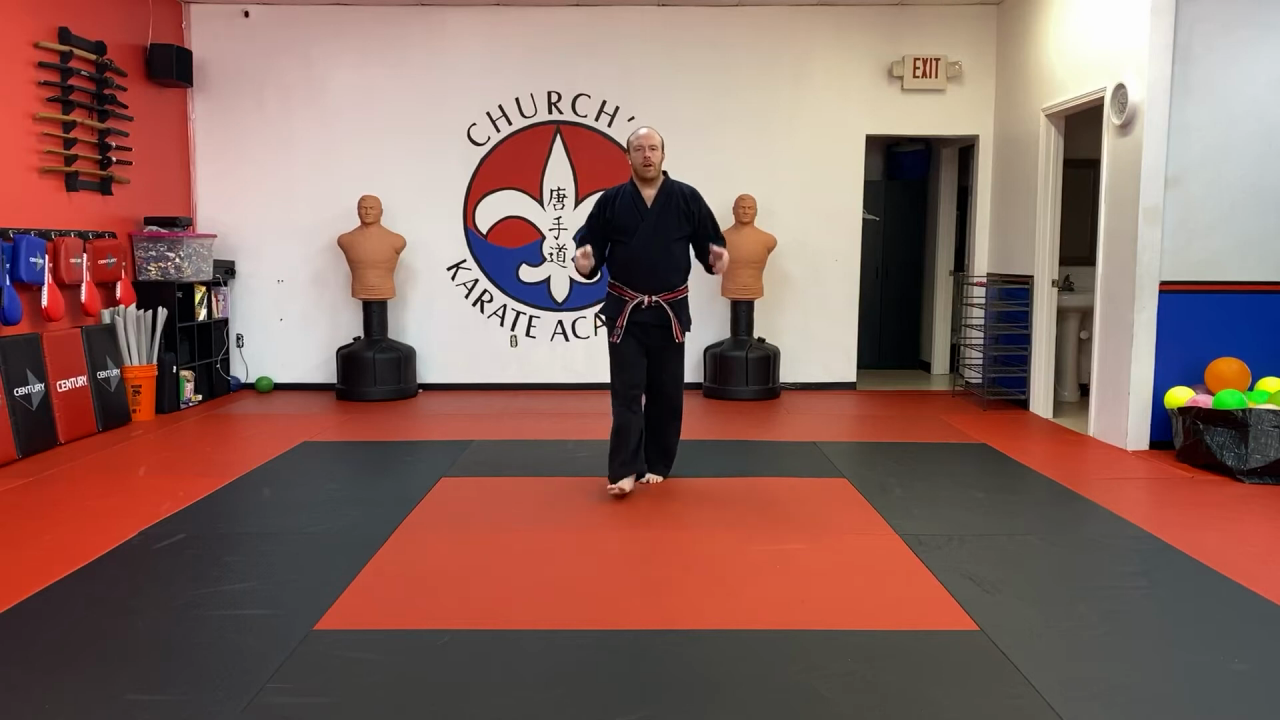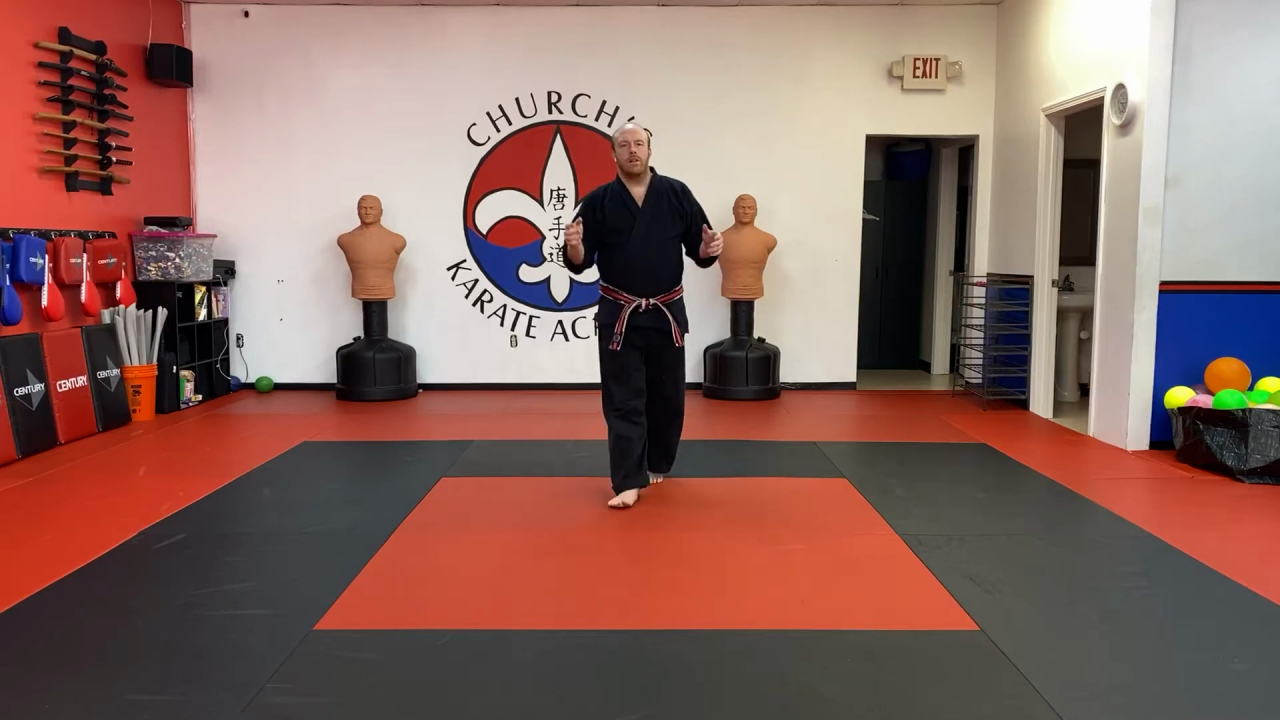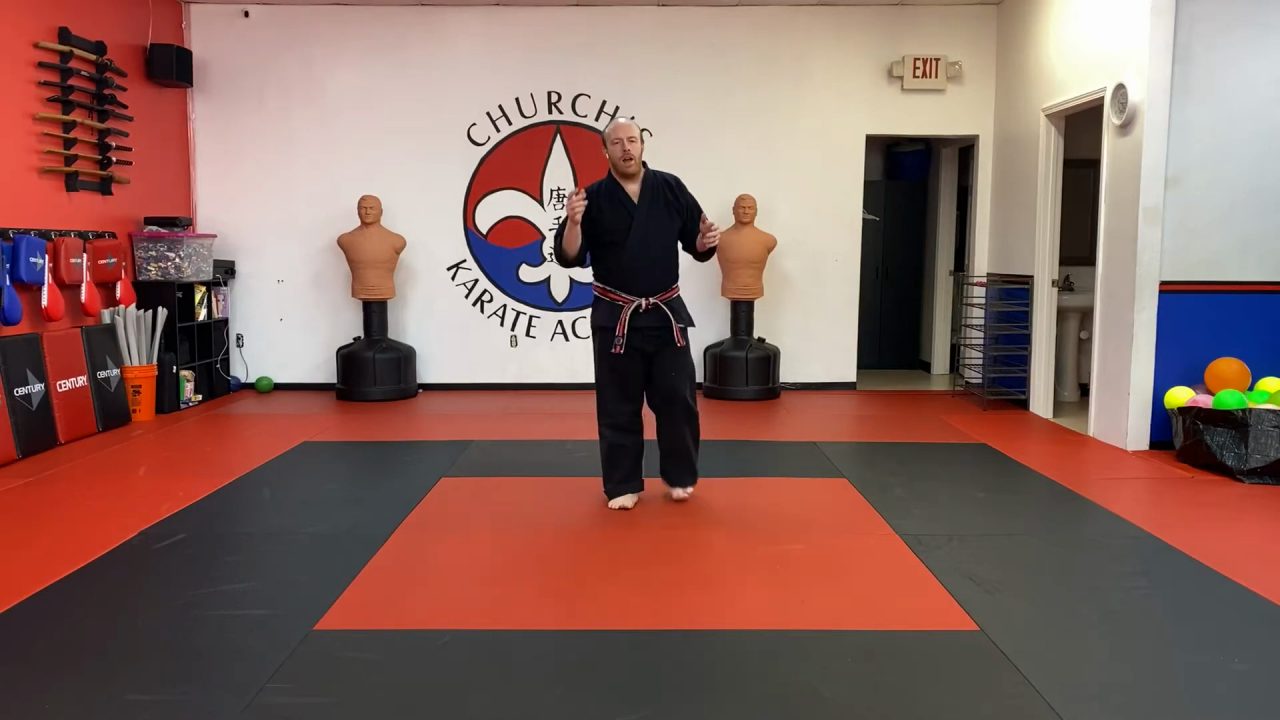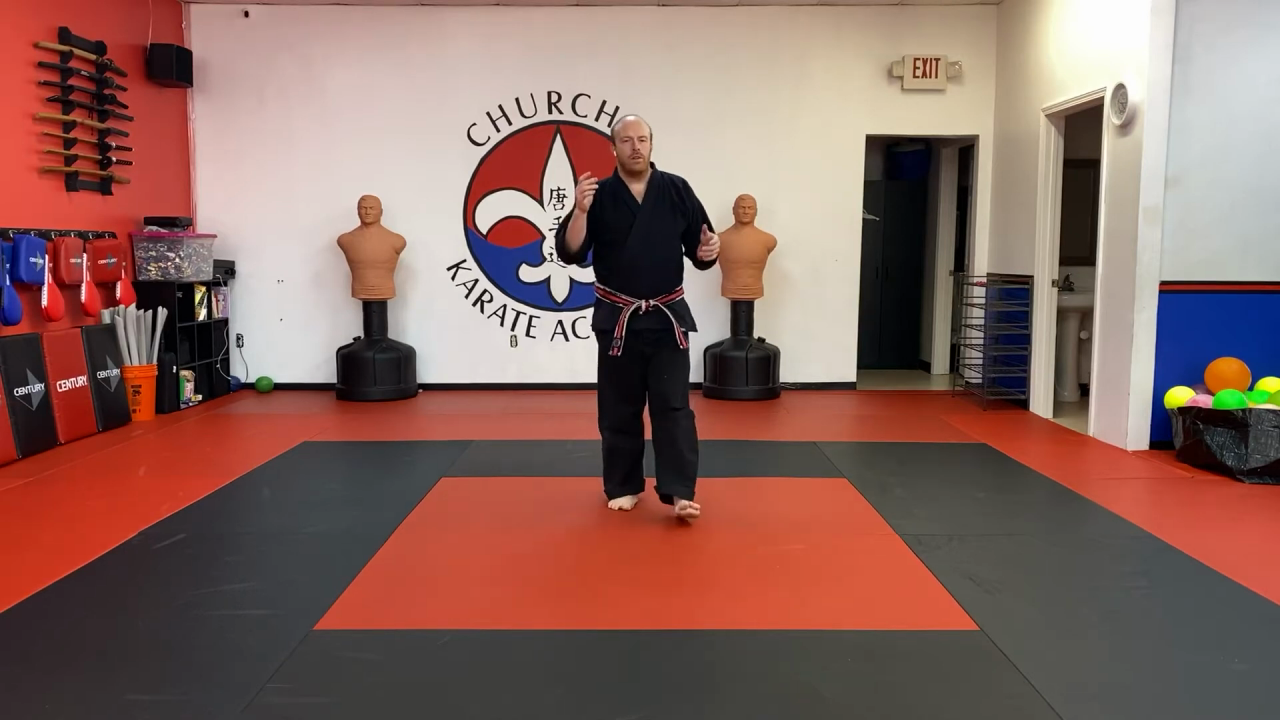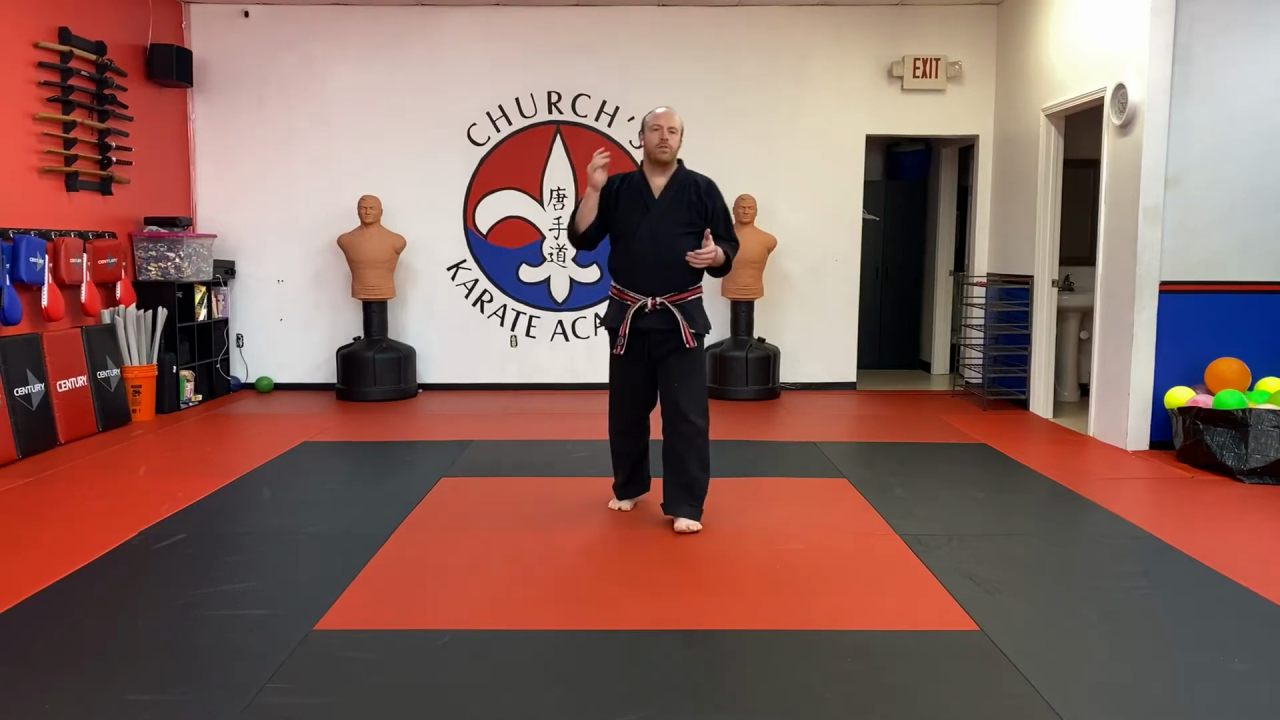
dt=0.3s
person 1, frame 1
left shoulder: (687, 198)
right shoulder: (610, 201)
left elbow: (708, 242)
right elbow: (591, 246)
left wrist: (718, 256)
right wrist: (584, 260)
left hip: (669, 310)
right hip: (624, 310)
left knee: (666, 392)
right knee: (626, 391)
left ankle: (656, 464)
right ankle: (625, 470)
person 1, frame 2
left shoulder: (676, 194)
right shoulder: (599, 201)
left elbow: (697, 249)
right elbow: (580, 262)
left wrist: (709, 248)
right wrist: (573, 246)
left hip: (666, 312)
right hip: (618, 314)
left knee: (667, 397)
right knee: (624, 400)
left ankle: (657, 464)
right ankle: (628, 481)
person 1, frame 3
left shoulder: (671, 189)
right shoulder: (593, 197)
left elbow: (694, 244)
right elbow: (570, 257)
left wrist: (707, 240)
right wrist: (573, 223)
left hip: (666, 312)
right hip: (615, 315)
left knee: (677, 400)
right knee: (618, 406)
left ankle: (679, 476)
right ankle: (623, 484)
person 1, frame 4
left shoulder: (677, 191)
right shoulder: (599, 195)
left elbow: (697, 243)
right elbow: (571, 253)
left wrist: (708, 250)
right wrist: (580, 211)
left hip: (668, 316)
right hip: (617, 316)
left knee: (673, 404)
right knee: (619, 407)
left ankle: (679, 492)
right ankle: (623, 486)
person 1, frame 5
left shoulder: (702, 189)
right shoulder: (617, 187)
left elbow: (727, 247)
right elbow: (582, 238)
left wrist: (715, 255)
right wrist: (592, 191)
left hip: (681, 316)
right hip: (629, 315)
left knee: (686, 412)
right knee: (627, 409)
left ankle: (685, 505)
right ankle: (629, 486)
